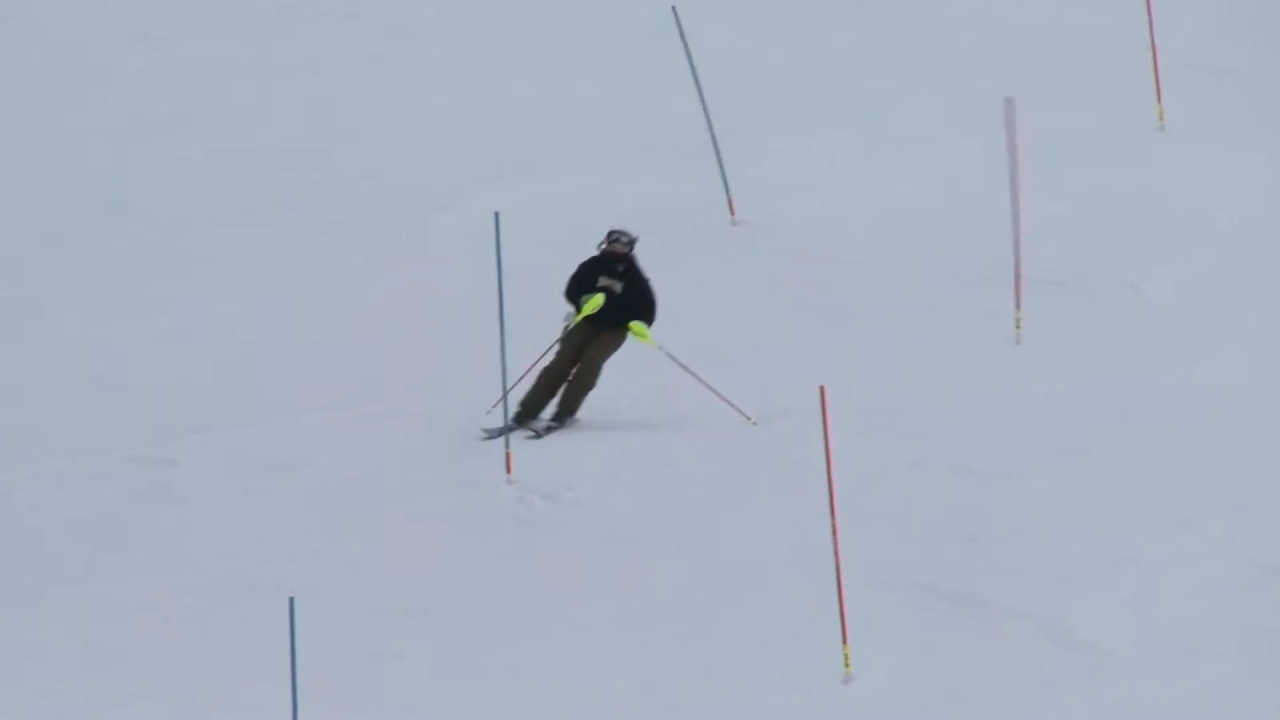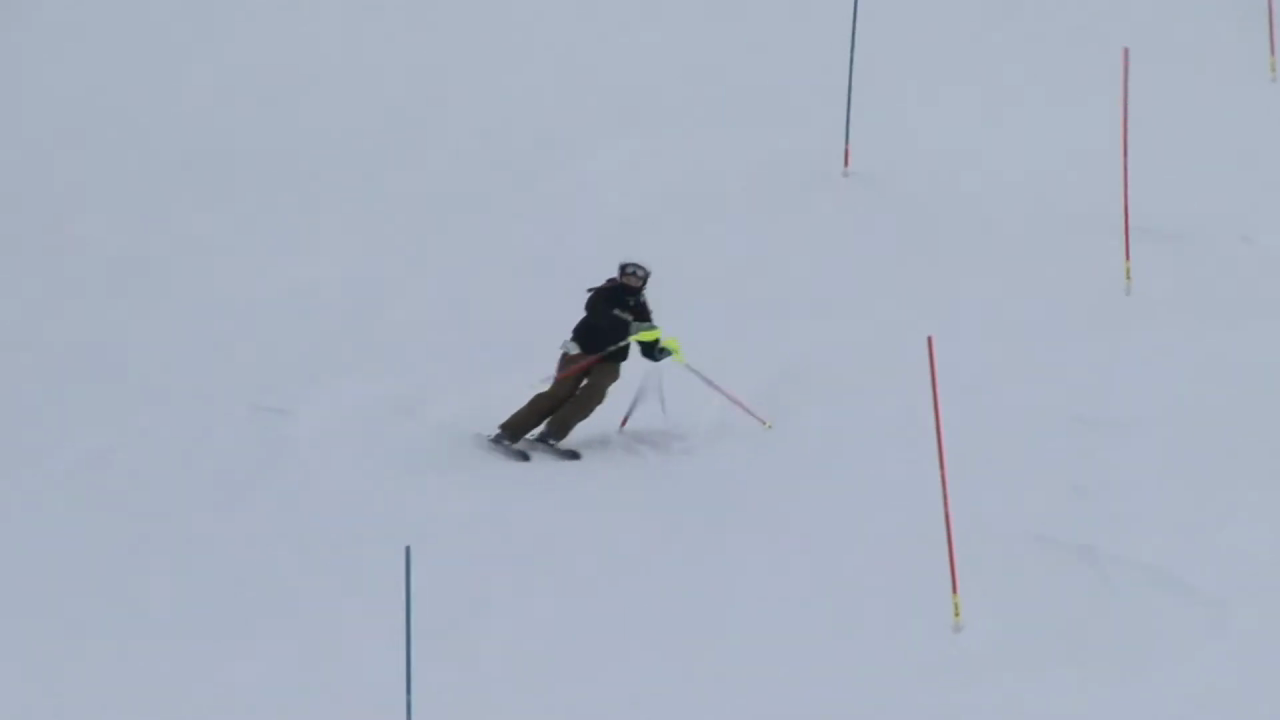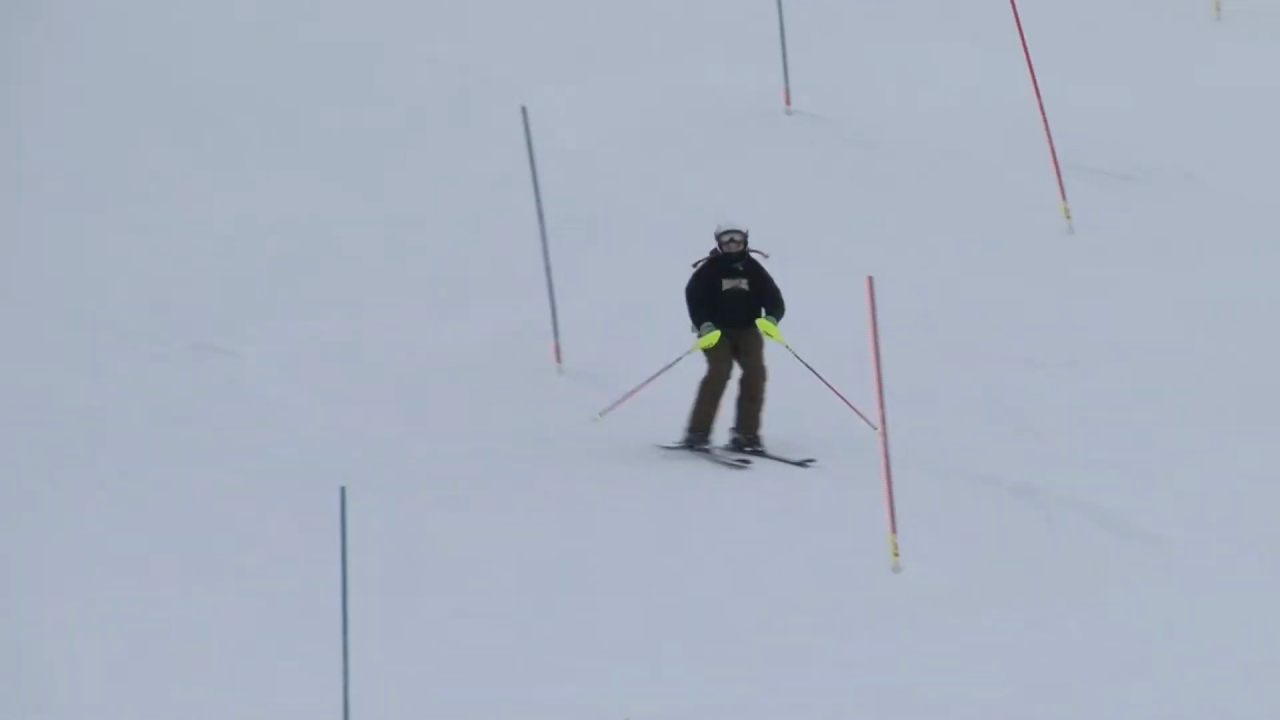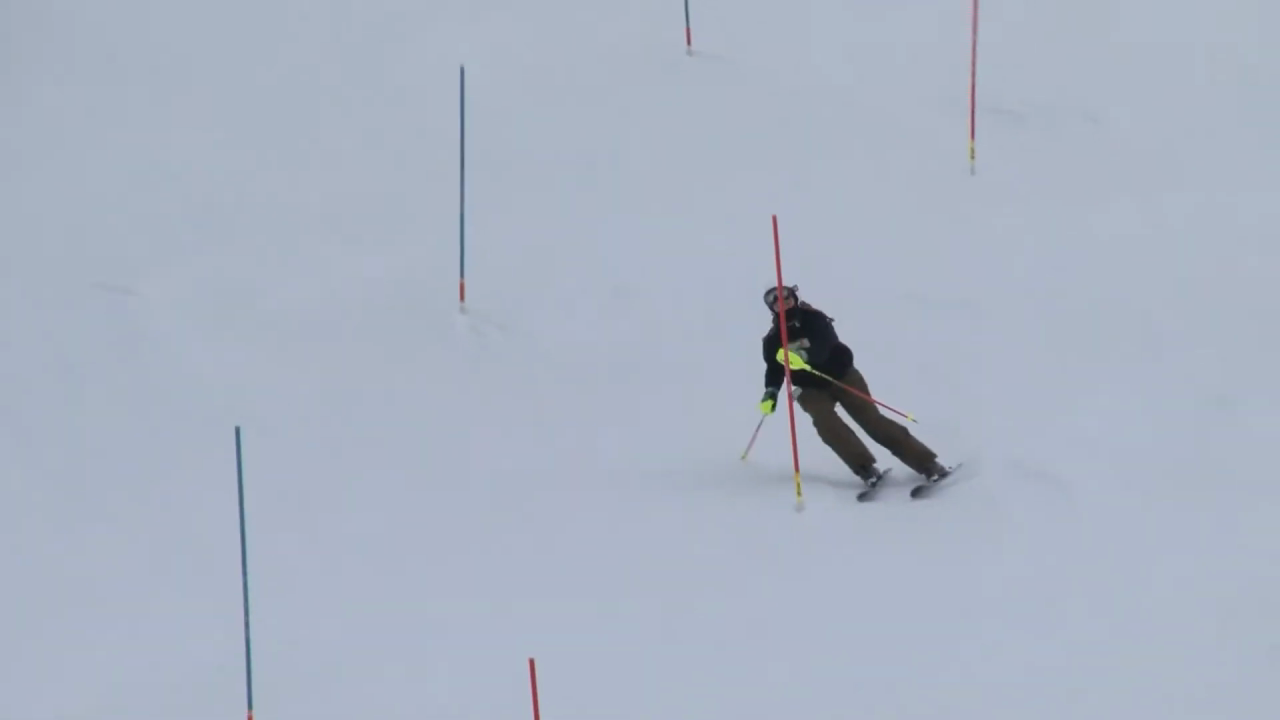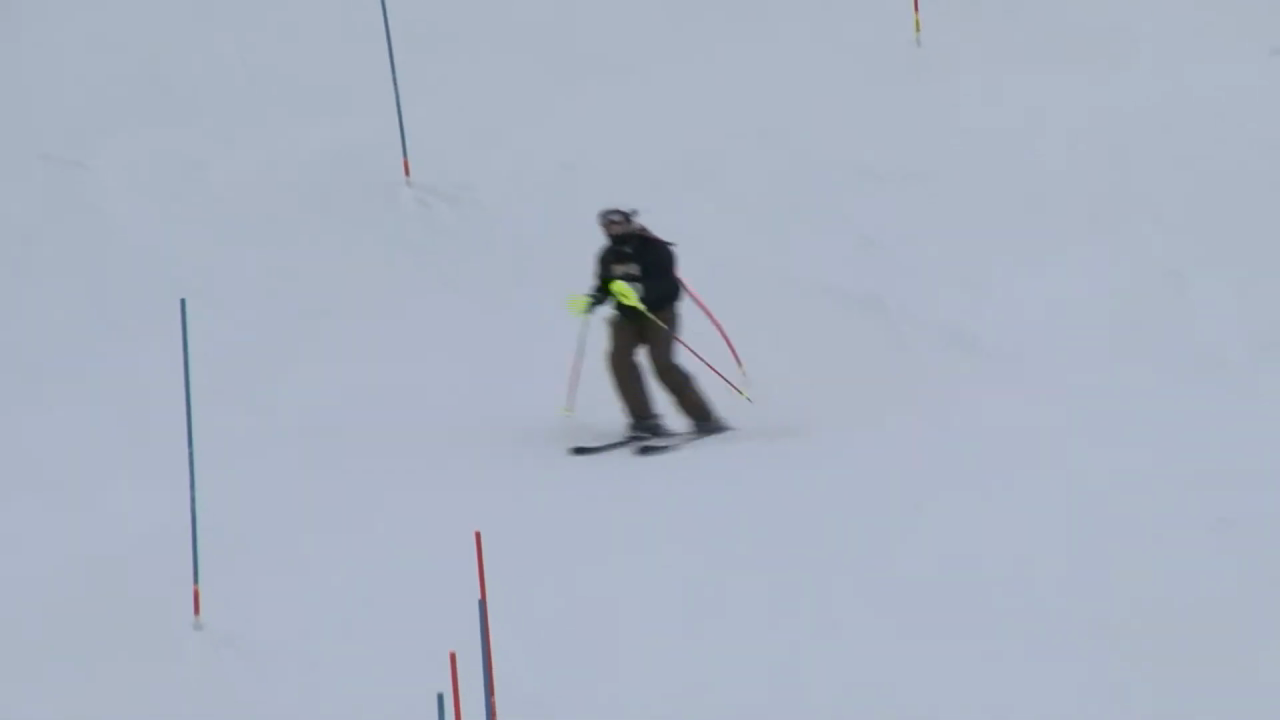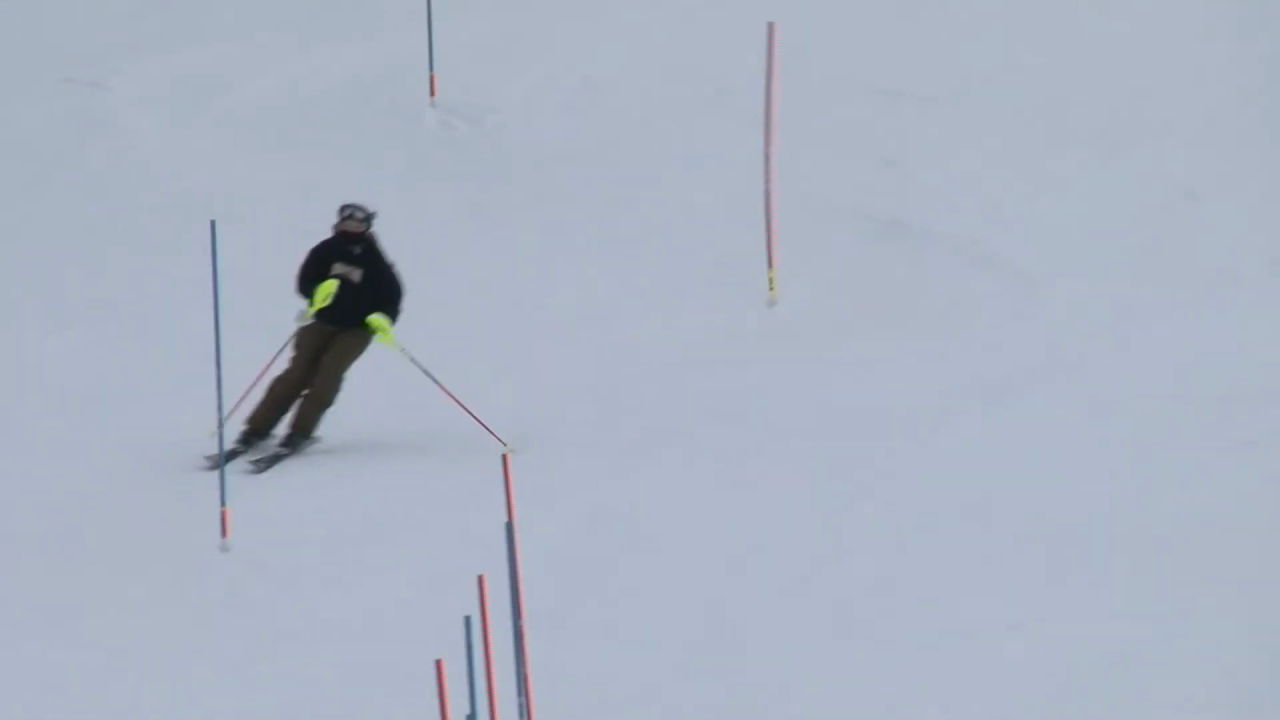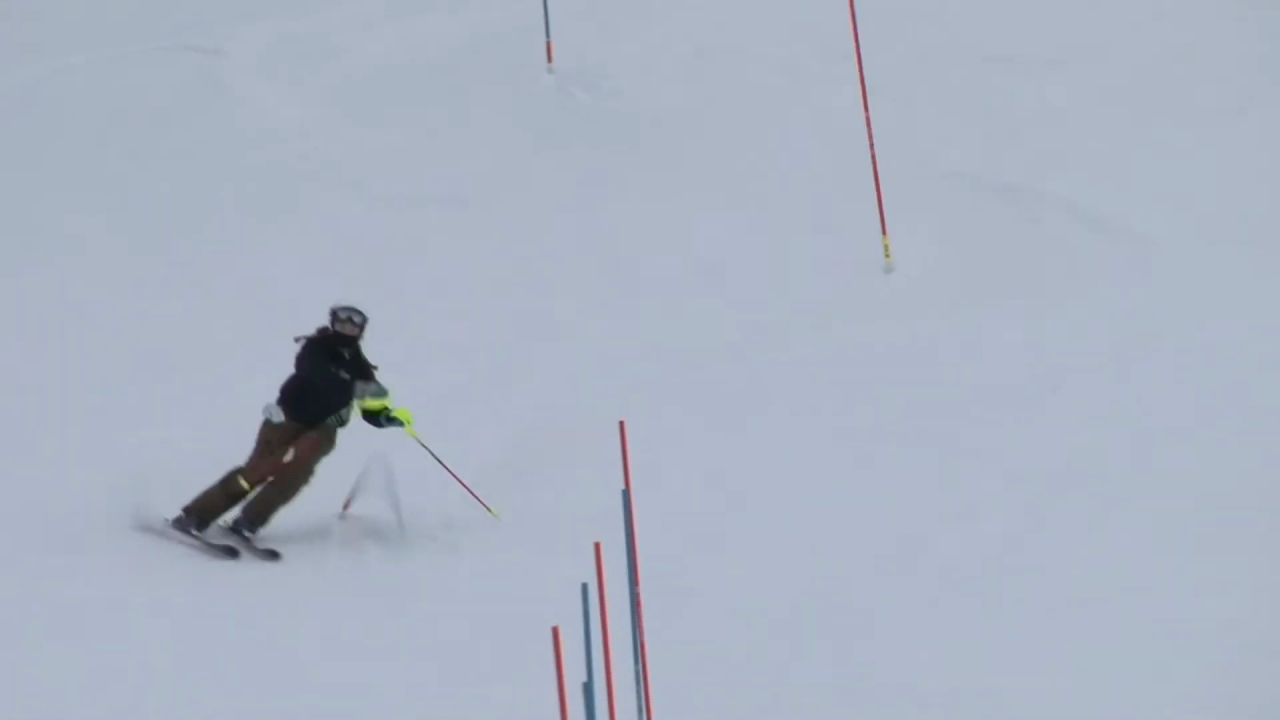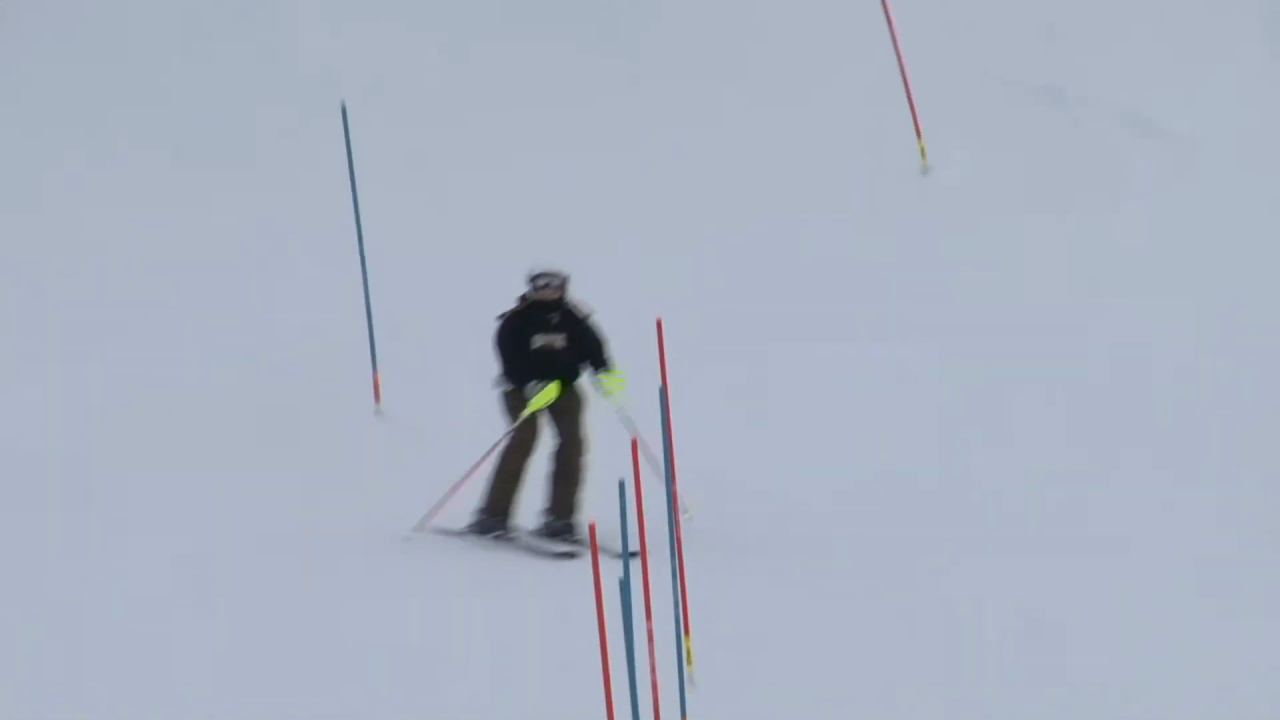
dt=0.5s
person 1, frame 1
left shoulder: (635, 276)
right shoulder: (595, 264)
left elbow: (647, 306)
right elbow: (572, 290)
left wrist: (640, 323)
right wrist: (583, 300)
left hip: (614, 330)
right hip: (586, 323)
left knee: (591, 361)
right knee: (562, 362)
left ankle: (563, 414)
right ankle: (525, 413)
person 1, frame 2
left shoulder: (641, 309)
right shoulder: (604, 295)
left elbow: (650, 350)
right elbow: (599, 316)
left wrist: (663, 350)
right wrist: (633, 328)
left hip: (609, 362)
right hip: (580, 350)
left knee: (595, 390)
right knee: (560, 392)
left ankle: (551, 434)
right ankle: (509, 432)
person 1, frame 3
left shoulder: (754, 270)
right shoulder: (707, 272)
left elbow: (775, 301)
right elbow: (695, 301)
left wrist: (771, 319)
right wrist: (705, 327)
left hip: (748, 329)
right hip: (715, 330)
left knee: (755, 372)
right knee: (719, 372)
left ankle: (746, 435)
right ankle: (697, 433)
person 1, frame 4
left shoulder: (815, 321)
right shoulder: (774, 339)
left elbow: (824, 345)
right elbow: (774, 368)
left wrist: (803, 355)
right wrist: (770, 394)
left hip: (843, 376)
right hip: (811, 388)
left knee: (871, 419)
right knee: (823, 418)
left ankle: (928, 463)
right ankle: (867, 469)
person 1, frame 5
left shoulder: (654, 249)
right shoulder: (609, 256)
left elbow: (664, 279)
right elbow: (605, 286)
left wrist: (636, 289)
right wrist: (592, 299)
left hip: (659, 312)
right hip: (628, 315)
left knee: (661, 361)
right knee: (618, 356)
left ankle: (705, 419)
right ankle: (645, 421)
person 1, frame 6
left shoulder: (376, 262)
right shoulder: (325, 251)
left elbow: (391, 295)
right elbow: (305, 283)
left wrist: (383, 319)
right wrist: (318, 292)
left hip: (357, 327)
right hip: (322, 322)
left knee: (331, 369)
right knee: (298, 372)
left ankle: (299, 433)
right ankle: (255, 431)
person 1, frame 7
left shoulder: (359, 365)
right shoulder: (316, 348)
left elbow: (373, 408)
right elbow: (319, 378)
left wrist: (391, 415)
right wrist: (357, 389)
left hip: (322, 429)
right hip: (288, 416)
left knee: (302, 468)
right knee: (258, 469)
left ankle: (249, 521)
right ankle: (194, 516)
person 1, frame 8
left shoulder: (572, 320)
right shoulder: (516, 322)
left elbow: (594, 351)
right elbow: (511, 363)
left wrist: (605, 374)
right wrist: (532, 386)
left hip: (564, 389)
right hip: (522, 389)
left knee: (572, 439)
right knee: (523, 440)
left ankle: (560, 520)
right ankle: (492, 516)
